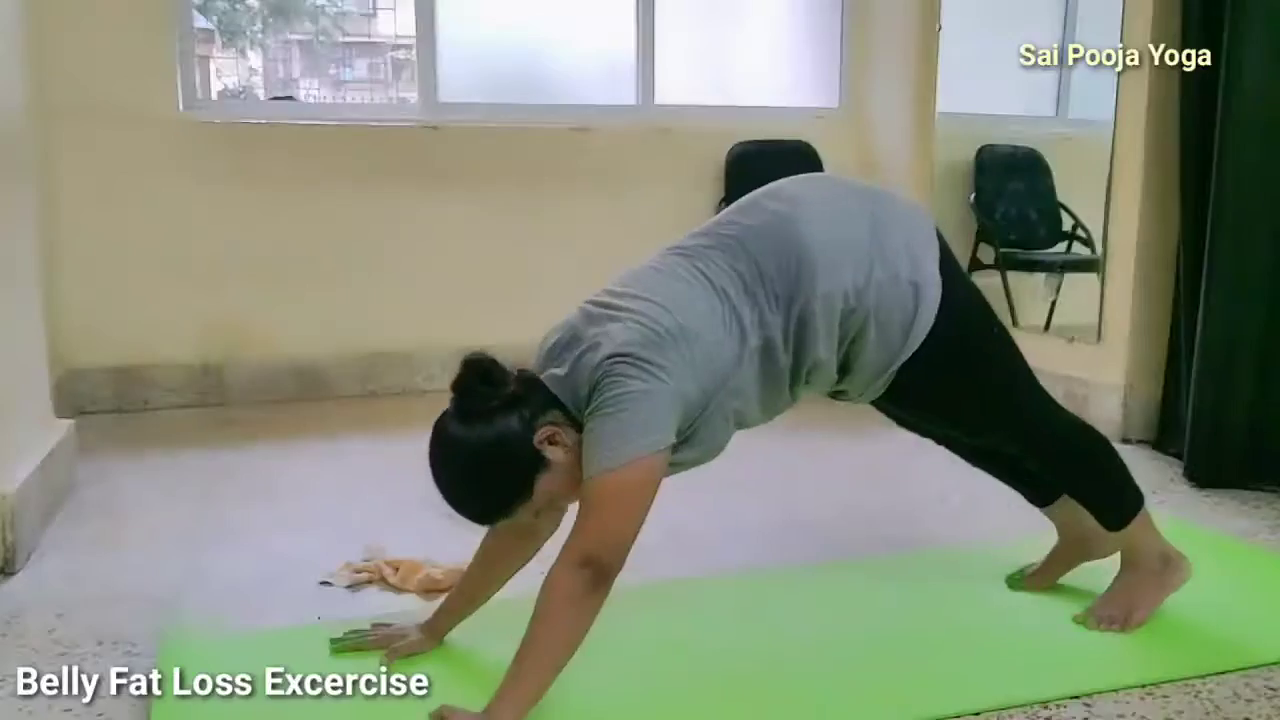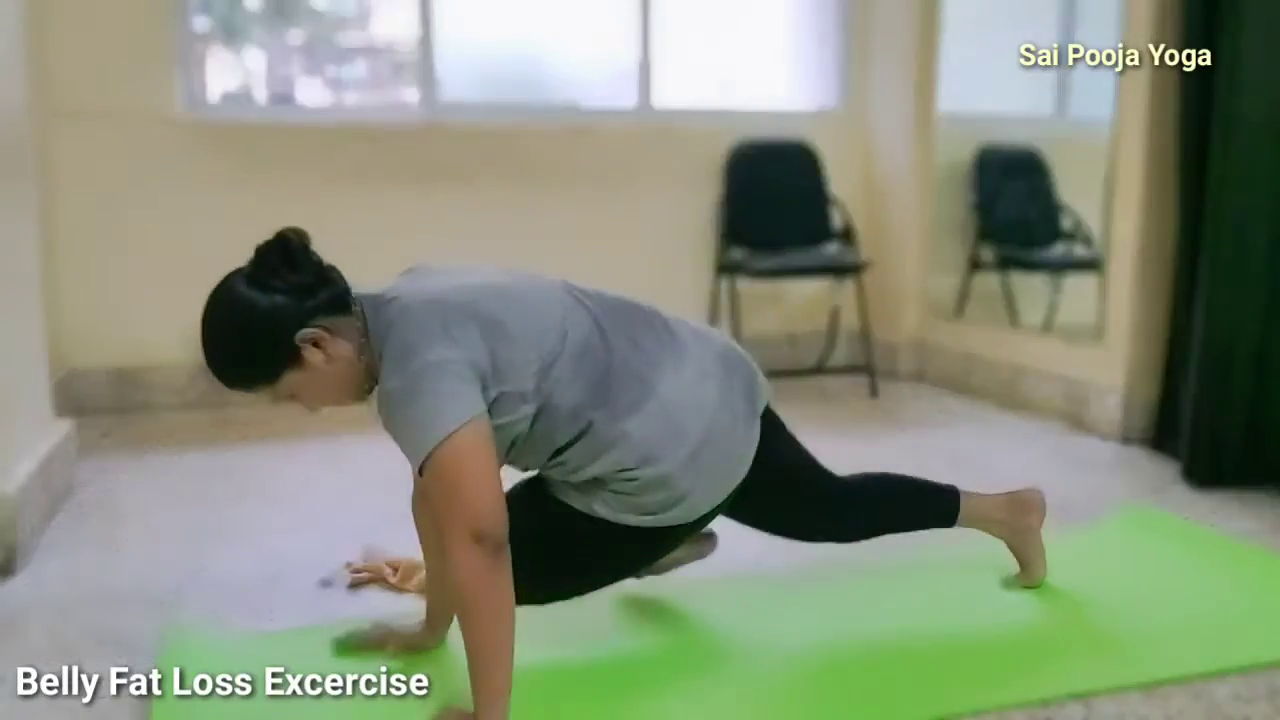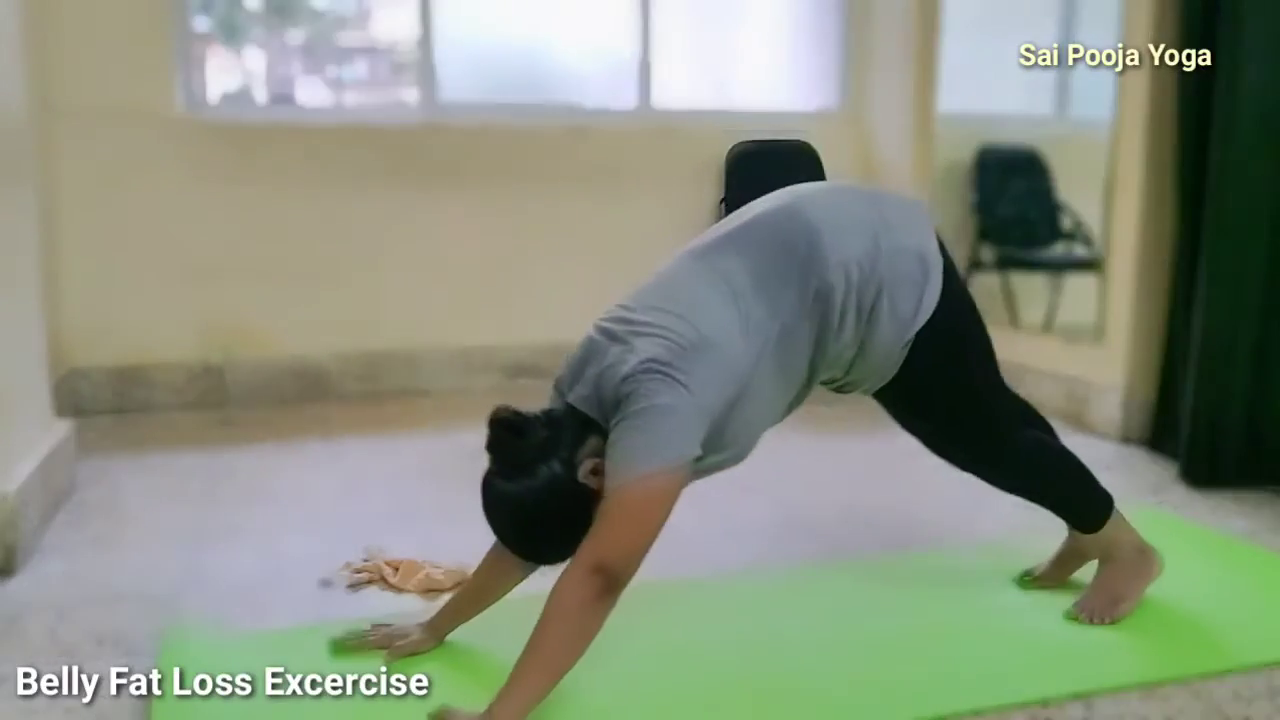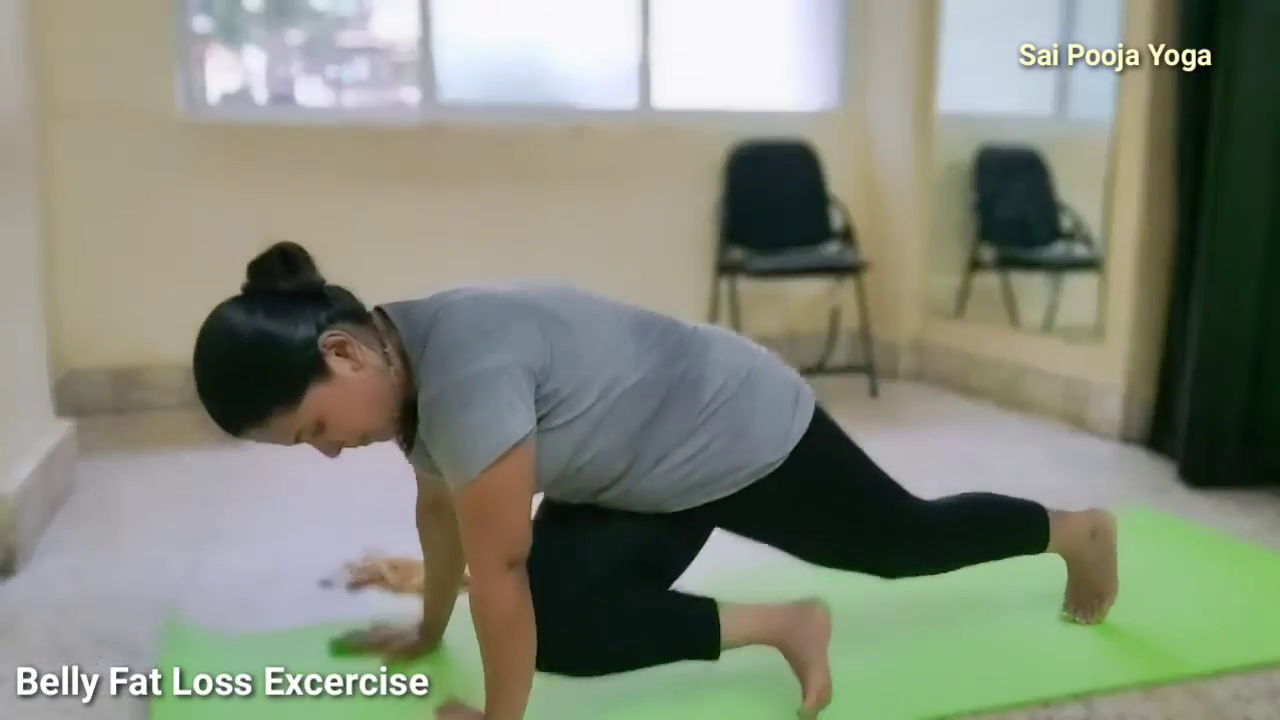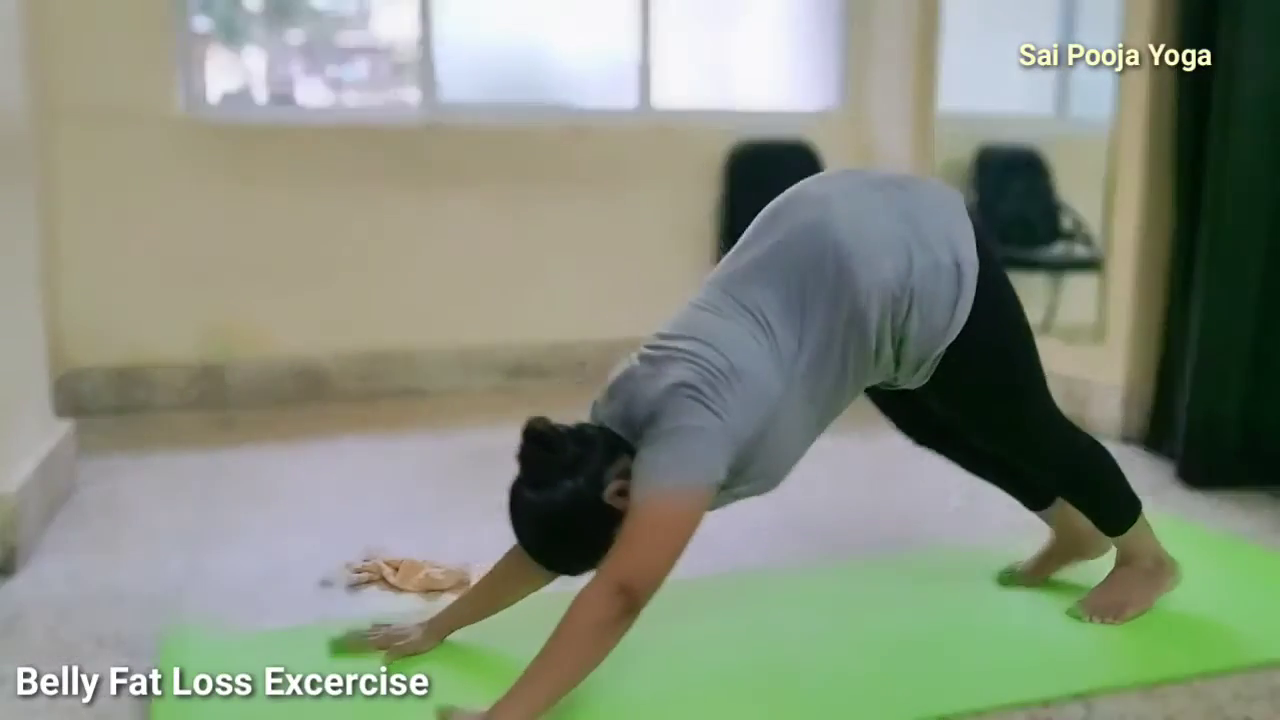
dt=1s
person 1, frame 1
left shoulder: (627, 393)
right shoulder: (550, 386)
left elbow: (587, 567)
right elbow: (525, 527)
right wrist: (433, 627)
left hip: (876, 277)
right hip: (812, 240)
left knee: (1018, 419)
right knee: (960, 424)
left ankle: (1153, 556)
right ankle: (1080, 529)
person 1, frame 2
left shoulder: (416, 365)
right shoulder: (401, 314)
left elbow: (478, 545)
right elbow: (435, 491)
right wrist: (432, 626)
left hip: (673, 449)
right hip: (705, 386)
left knee: (514, 552)
right knee: (825, 506)
left ankle: (660, 537)
right ankle: (1008, 511)
person 1, frame 3
left shoulder: (657, 406)
right shoulder: (577, 412)
left elbow: (598, 577)
right elbow: (538, 528)
right wrist: (434, 627)
left hip: (880, 268)
right hip: (817, 250)
left knee: (981, 430)
right knee: (975, 421)
left ankle: (1127, 549)
right ankle: (1085, 534)
person 1, frame 4
left shoulder: (464, 368)
right shoulder: (399, 360)
left elbow: (499, 568)
right elbow: (440, 508)
right wrist: (426, 632)
left hip: (745, 430)
right hip: (645, 469)
left knee: (901, 537)
right knee: (559, 627)
left ankle: (1079, 532)
right ankle: (776, 628)
person 1, frame 5
left shoulder: (685, 432)
right shoulder: (616, 431)
left elbow: (618, 597)
right elbow: (548, 542)
right wrist: (435, 627)
left hip: (920, 260)
right hip: (850, 240)
left knee: (1025, 429)
right knee: (933, 424)
left ankle: (1145, 556)
right ankle: (1076, 528)
